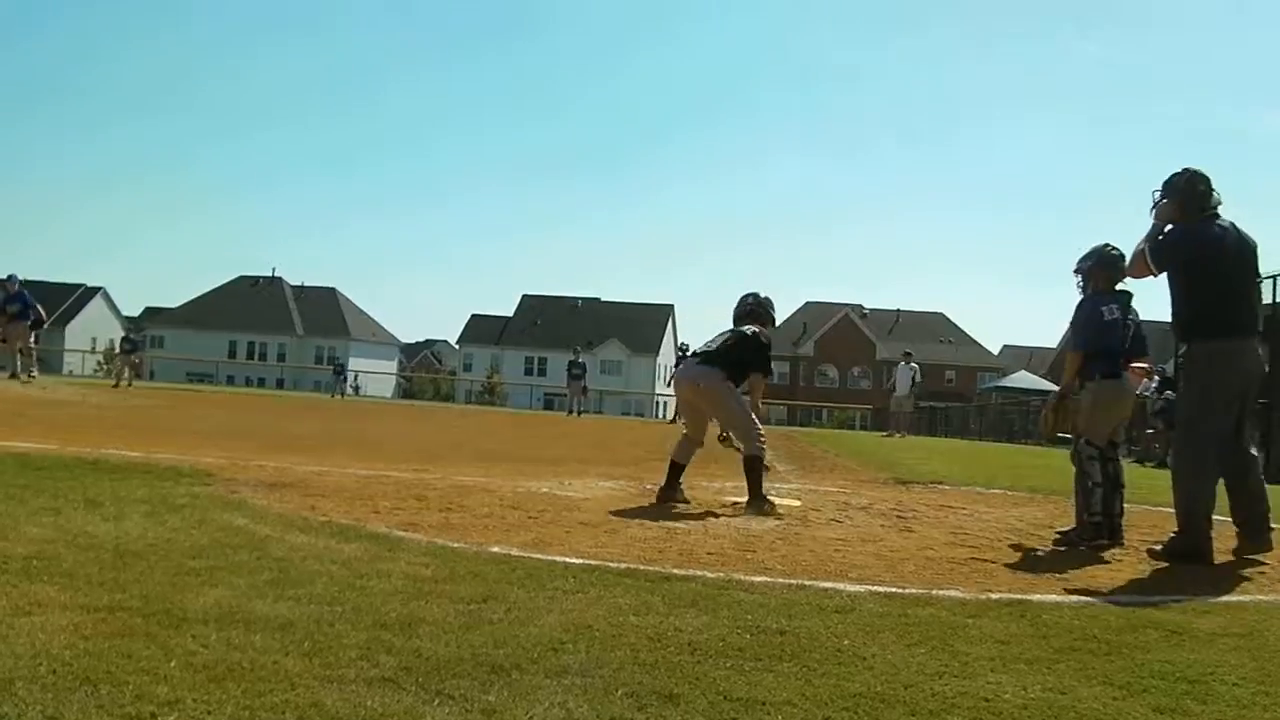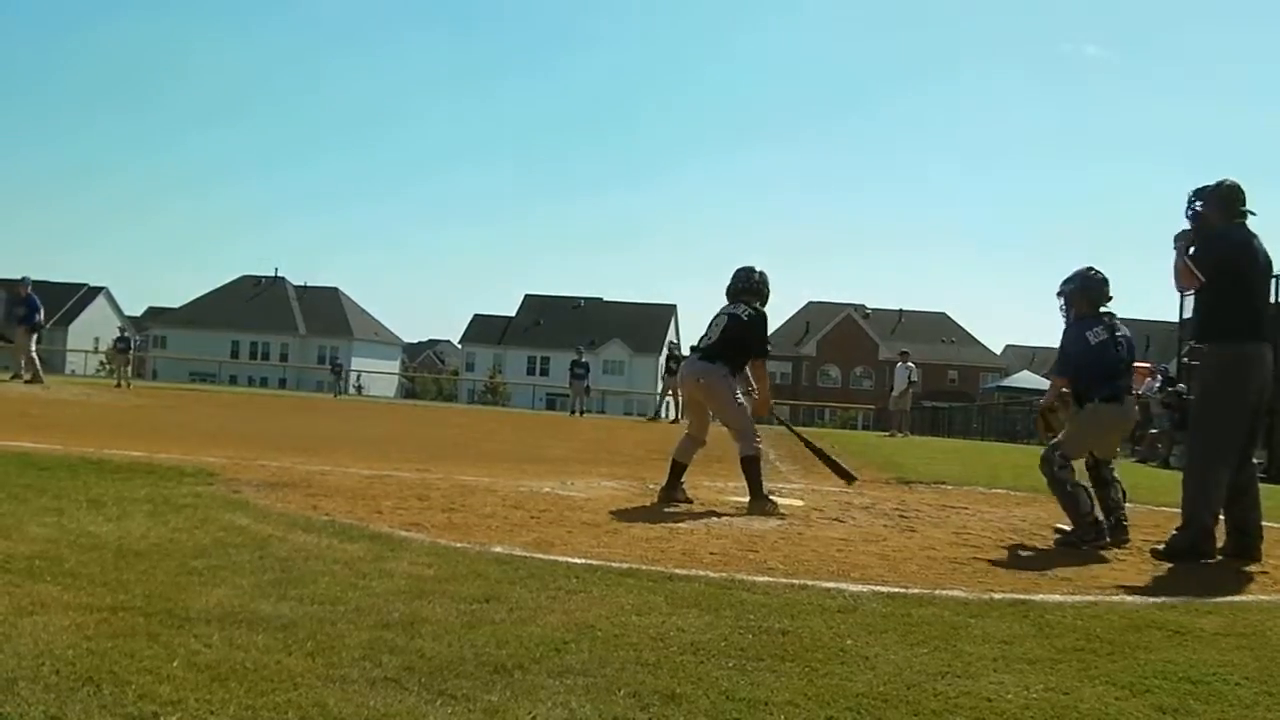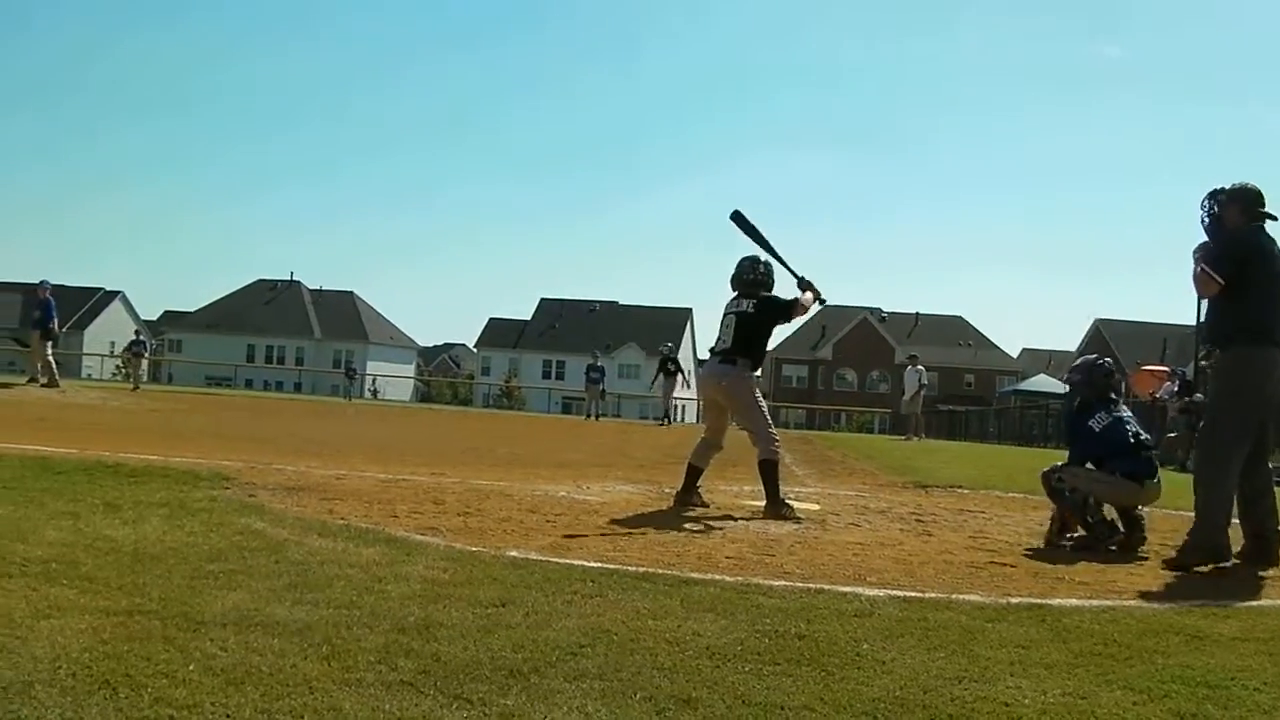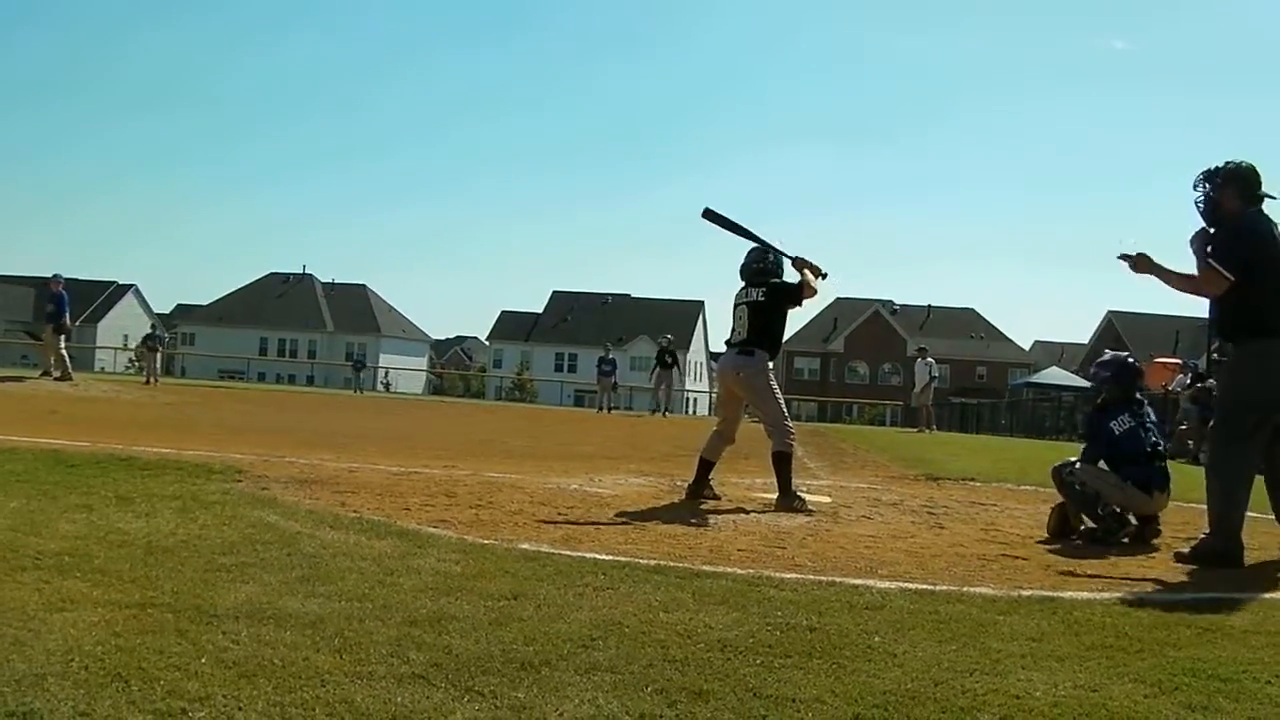
dt=0.5s
person 1, frame 1
left shoulder: (1186, 236)
right shoulder: (1241, 236)
left elbow: (1135, 267)
right elbow: (1252, 293)
left wrist: (1158, 225)
left hip: (1210, 352)
right hip: (1248, 350)
left knee: (1195, 448)
right knee: (1238, 446)
left ankle: (1193, 540)
right ankle: (1254, 530)
person 1, frame 2
left shoulder: (1219, 237)
right shoulder: (1256, 246)
left elbow: (1185, 282)
left wrist: (1182, 247)
left hip: (1228, 353)
right hip: (1258, 354)
left knee: (1207, 447)
right knee: (1240, 450)
left ankle: (1196, 537)
right ankle: (1244, 538)
person 1, frame 3
left shoulder: (1236, 239)
left elbow: (1206, 287)
left wrist: (1200, 257)
left hip: (1242, 357)
left knee: (1216, 450)
left ankle: (1209, 541)
person 1, frame 4
left shoulder: (1238, 229)
left elbow: (1212, 286)
right elbow: (1215, 286)
left wrist: (1200, 248)
right wrist: (1153, 270)
left knee: (1229, 445)
left ankle: (1223, 543)
person 2, frame 1
left shoulder: (730, 333)
right shoulder: (760, 336)
right elbow: (757, 379)
left wrist: (725, 418)
right wrist: (754, 407)
left hip: (683, 374)
right hip: (708, 379)
left knee: (693, 434)
right knee: (753, 435)
left ankle: (670, 488)
right ankle: (756, 500)
person 2, frame 2
left shoulder: (725, 311)
right shoulder: (756, 315)
right elbow: (757, 362)
left wrist: (752, 388)
right wrist: (764, 398)
left hip: (689, 369)
right hip: (712, 374)
left knee: (696, 432)
right knee: (748, 434)
left ankle: (671, 488)
right ankle: (757, 498)
person 2, frame 3
left shoulder: (733, 303)
right shoulder: (763, 302)
left elbow: (775, 316)
right elbow: (799, 308)
left wrist: (806, 295)
right wrist: (809, 292)
left hip: (710, 371)
right hip: (734, 375)
left knee: (712, 436)
right knee: (766, 438)
left ankle: (686, 492)
right ankle: (774, 503)
person 2, frame 4
left shoulder: (743, 293)
right shoulder: (773, 289)
left elbow: (785, 302)
right elbow: (809, 290)
left wrist: (807, 274)
right wrist: (805, 270)
left hip: (728, 363)
right hip: (751, 365)
left knee: (724, 428)
right knee: (782, 430)
left ankle: (698, 484)
right ankle: (785, 495)
person 3, frame 1
left shoulder: (1092, 304)
right shoulder: (1128, 309)
left elbow: (1077, 351)
right elbow: (1138, 354)
left wrist: (1064, 387)
left hip: (1100, 386)
right hip: (1124, 387)
left knee: (1087, 455)
right knee: (1109, 456)
left ankle: (1090, 530)
right ankle: (1112, 528)
person 3, frame 2
left shoulder: (1078, 329)
right shoulder: (1118, 329)
left elbow: (1062, 375)
left wrist: (1047, 403)
left hip: (1101, 409)
right hip: (1126, 408)
left knee: (1054, 461)
right knee: (1101, 464)
left ankle: (1089, 530)
right ankle: (1117, 526)
person 3, frame 3
left shoulder: (1080, 416)
right shoulder: (1120, 409)
left elbow: (1076, 465)
left wrist: (1063, 510)
left hip: (1130, 486)
right hip: (1151, 487)
left knee: (1053, 477)
left ankle: (1104, 532)
right ankle: (1135, 528)
person 3, frame 4
left shoulder: (1103, 415)
right shoulder: (1144, 410)
left elbow: (1087, 463)
left wrist: (1074, 510)
left hip: (1138, 495)
right hip: (1160, 497)
left knee: (1064, 471)
left ankle: (1114, 525)
right ankle: (1148, 522)
